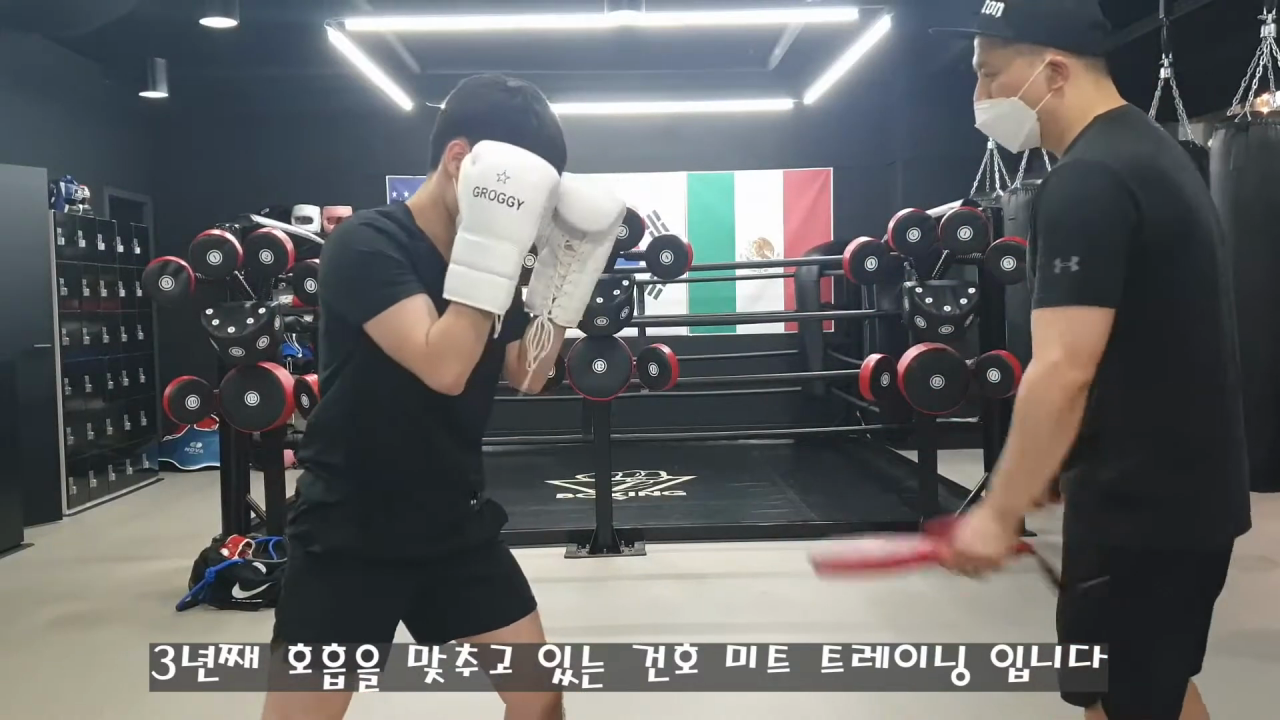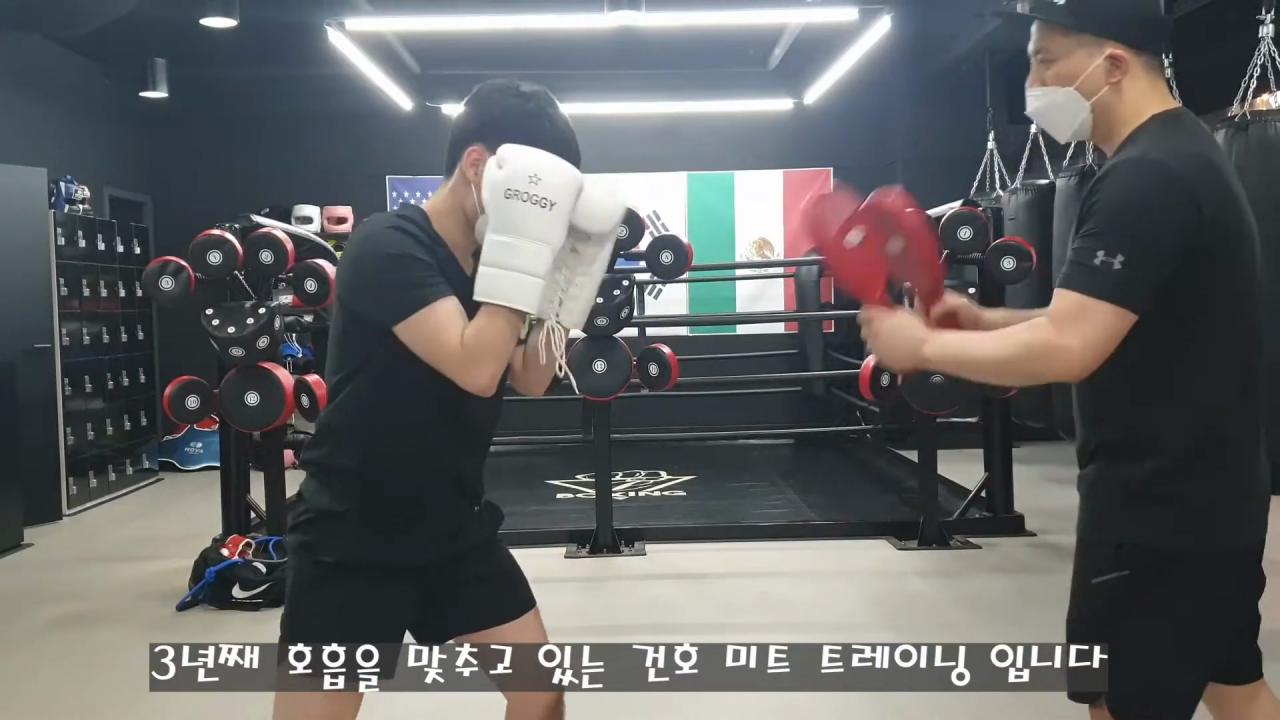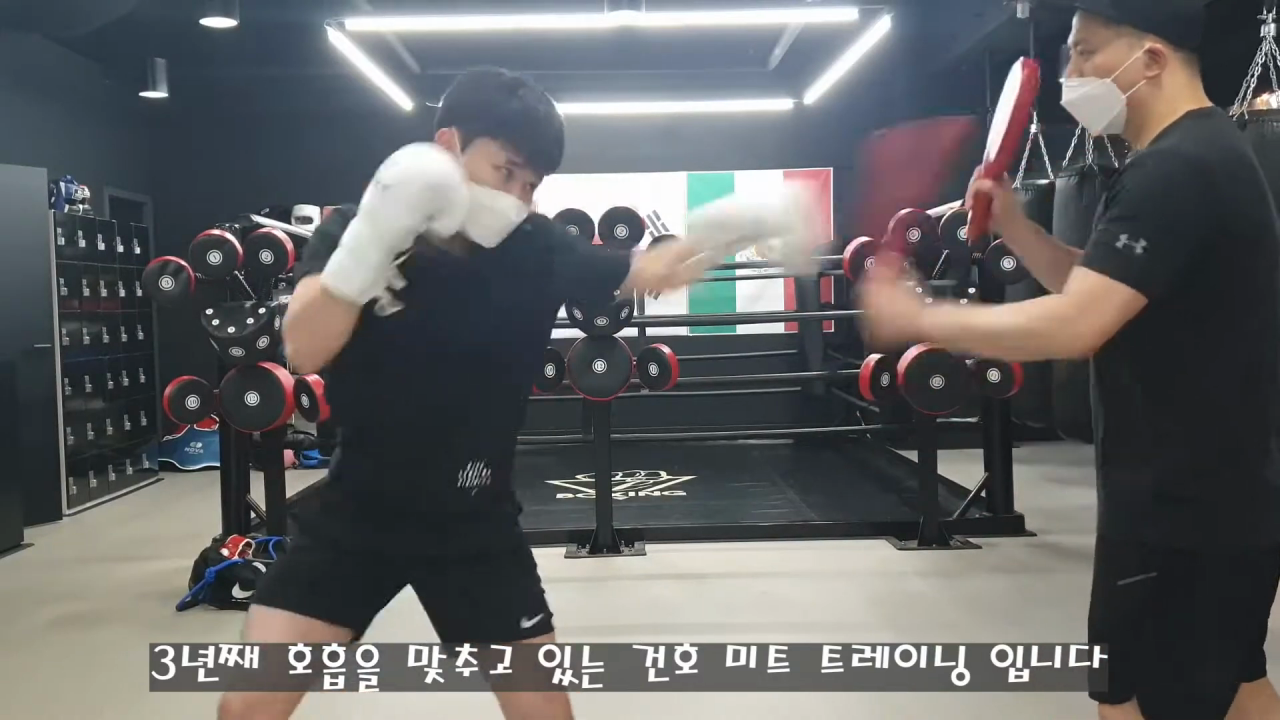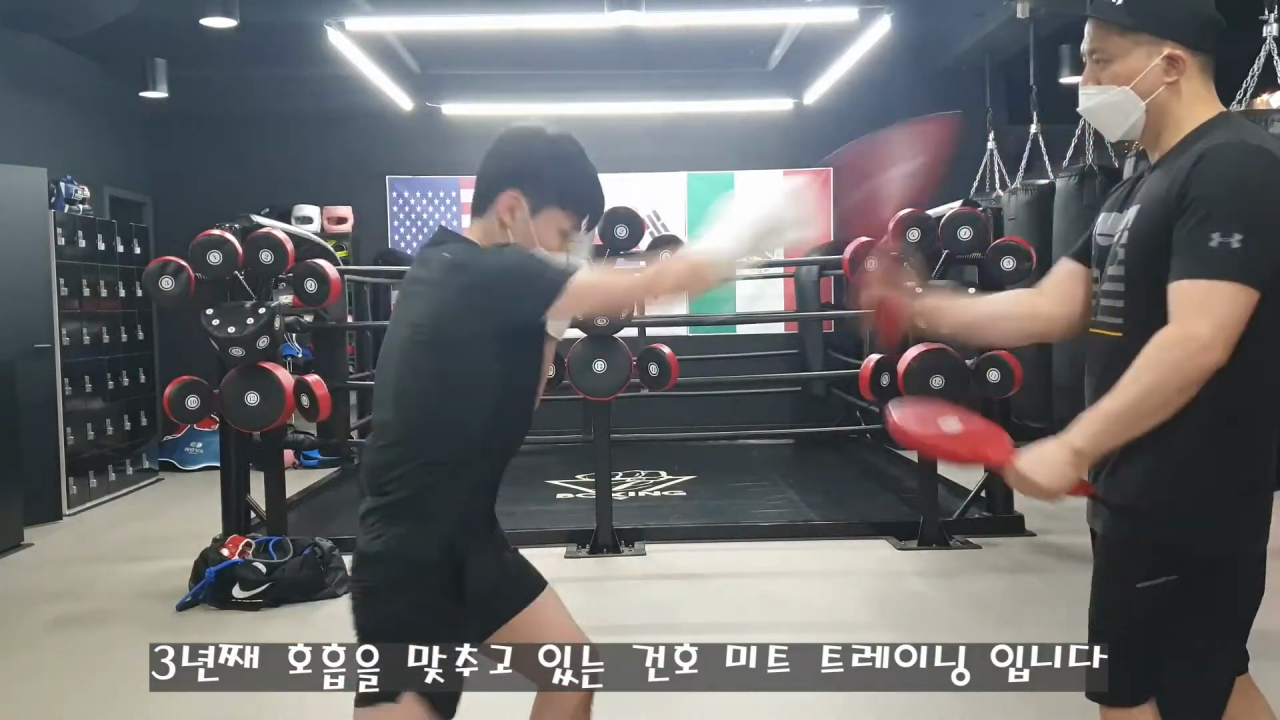
dt=0.3s
person 1, frame 1
left shoulder: (1087, 181)
right shoulder: (1146, 153)
left elbow: (1063, 371)
left wrist: (999, 512)
left hip: (1140, 498)
right hip: (1193, 483)
person 1, frame 2
left shoulder: (1145, 179)
right shoulder: (1178, 157)
left elbow: (1069, 349)
left wrist: (923, 348)
right wrist: (985, 321)
left hip: (1157, 497)
right hip: (1207, 487)
person 1, frame 3
left shoulder: (1177, 169)
right shoulder: (1184, 160)
left elbow: (1074, 327)
right elbow: (1091, 289)
left wrist: (920, 317)
right wrist: (1009, 218)
left hip: (1181, 501)
right hip: (1208, 490)
person 1, frame 4
right shoulder: (1146, 183)
left elbow: (1197, 340)
right elbow: (1051, 310)
left wrist: (1075, 446)
right wrist: (926, 308)
left hip: (1189, 499)
right hip: (1148, 491)
person 2, frame 1
left shoulder: (476, 255)
right shoulder: (367, 243)
left elbow: (527, 375)
right elbow: (444, 366)
left wrist: (571, 264)
right wrist: (495, 244)
left hip: (455, 524)
right hip: (349, 532)
person 2, frame 2
left shoulder: (487, 258)
right shoulder: (387, 247)
left elbow: (532, 378)
right elbow: (476, 368)
left wrist: (576, 263)
right wrist: (524, 246)
left hip: (454, 527)
right hip: (354, 536)
person 2, frame 3
left shoulder: (538, 249)
right shoulder: (351, 231)
left elbow: (659, 270)
right elbow: (304, 351)
left wrist: (734, 219)
right wrist: (374, 235)
left hip: (470, 524)
right hip: (353, 517)
person 2, frame 4
left shoulder: (445, 269)
right shoulder: (484, 276)
left elbow: (522, 384)
right elbow: (645, 286)
left wrist: (546, 318)
right wrist: (748, 228)
left hip: (456, 538)
right hip: (415, 556)
